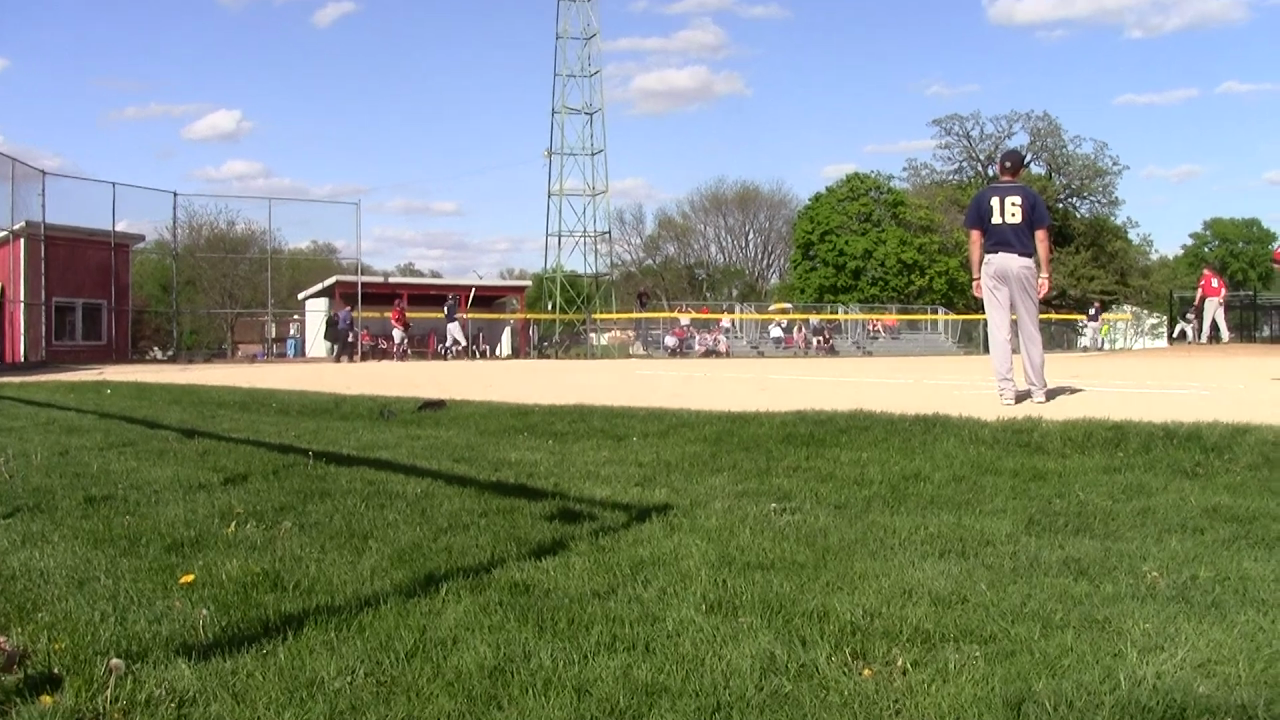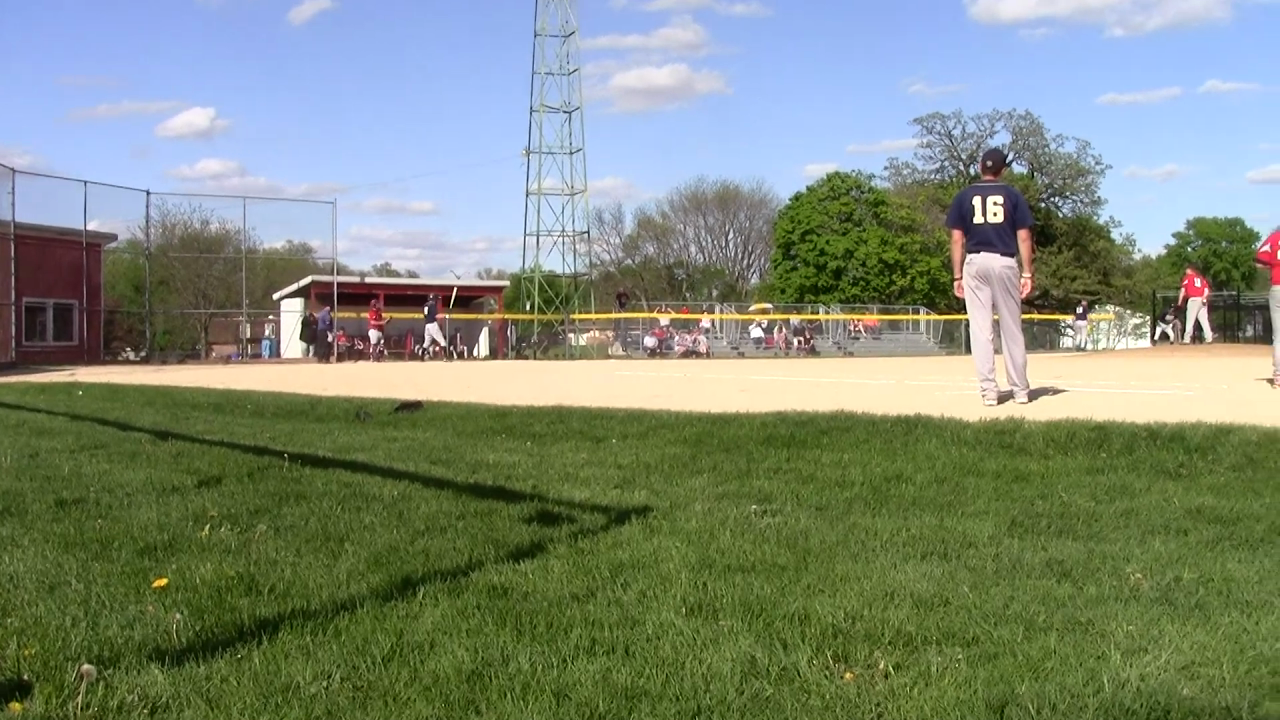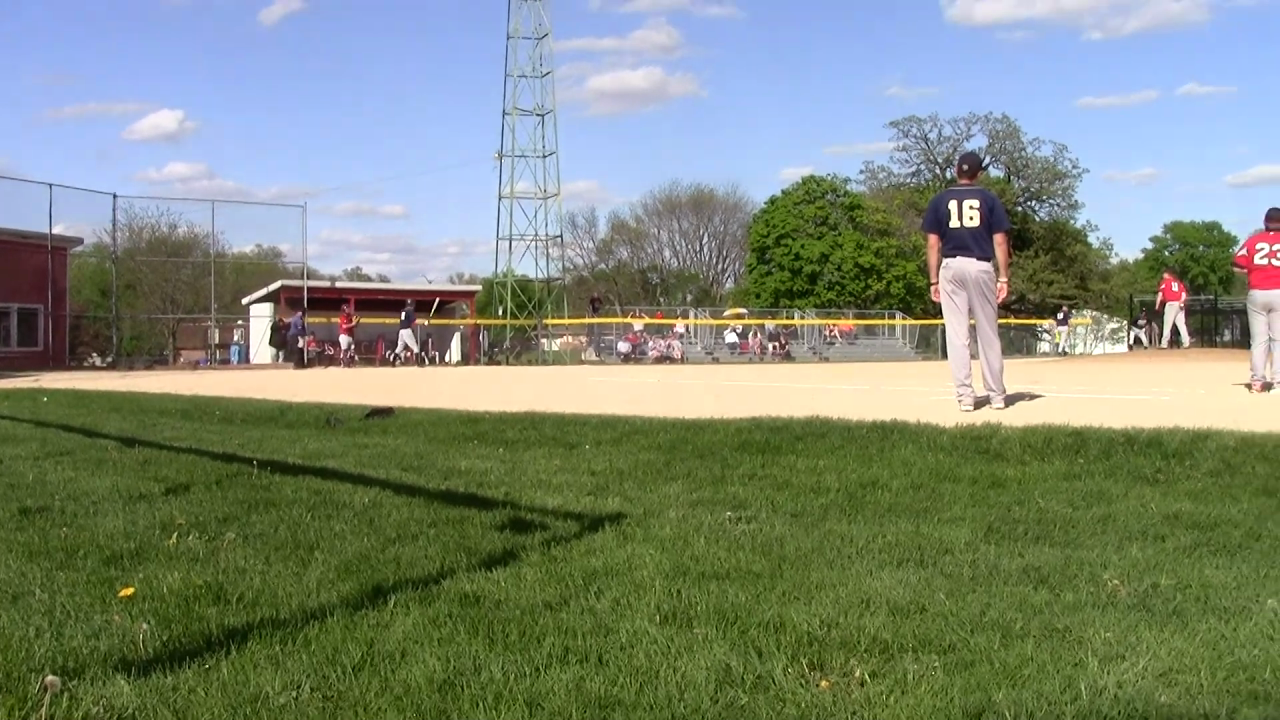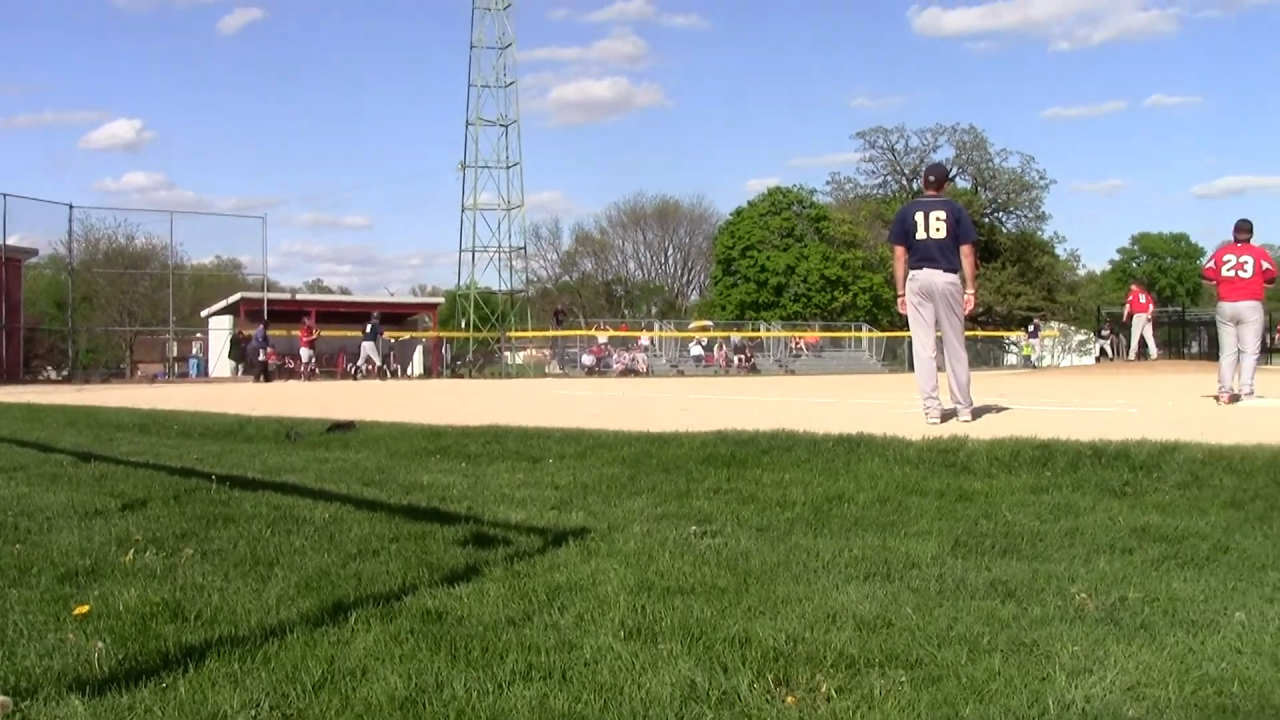
dt=0.2s
person 1, frame 1
left shoulder: (983, 196)
right shoulder: (1031, 196)
left elbow: (975, 239)
right elbow: (1041, 237)
left wrist: (976, 275)
right wrist: (1044, 273)
left hip: (993, 263)
right hip: (1023, 264)
left knee: (998, 328)
right knee: (1029, 328)
left ankle: (1006, 389)
right ankle: (1038, 388)
person 1, frame 2
left shoulder: (964, 196)
right shoulder: (1013, 195)
left elbow: (957, 239)
right elbow: (1024, 237)
left wrist: (957, 275)
right wrist: (1027, 273)
left hip: (975, 263)
right hip: (1005, 264)
left knee: (980, 329)
right knee: (1012, 329)
left ankle: (988, 390)
right ankle: (1020, 389)
person 1, frame 3
left shoulder: (940, 200)
right shoulder: (989, 199)
left elbow: (933, 244)
right elbow: (1000, 241)
left wrist: (933, 280)
right wrist: (1003, 277)
left hip: (951, 268)
right hip: (981, 268)
left knee: (957, 334)
right knee: (988, 334)
left ankle: (965, 395)
right ankle: (996, 395)
person 1, frame 4
left shoulder: (906, 212)
right shoulder: (956, 210)
left elbow: (899, 255)
right elbow: (967, 253)
left wrist: (900, 292)
right wrist: (970, 289)
left hip: (918, 280)
right hip: (948, 280)
left knee: (923, 346)
right knee: (955, 346)
left ankle: (932, 408)
right ankle: (964, 407)
